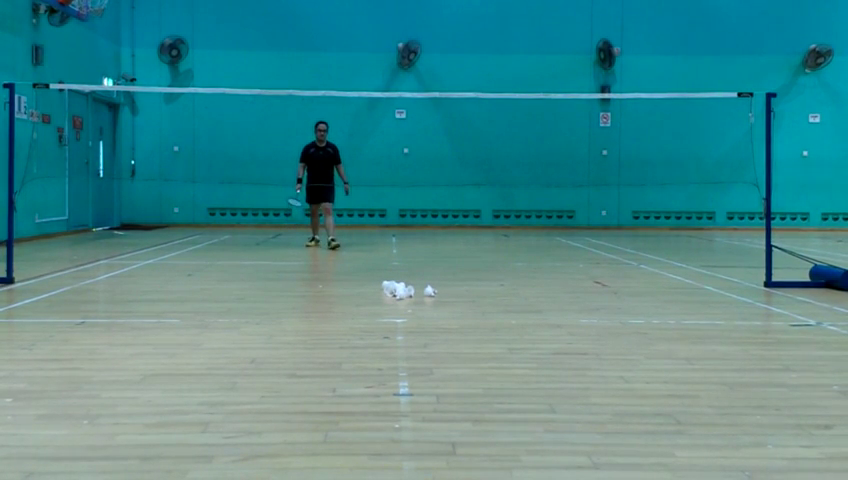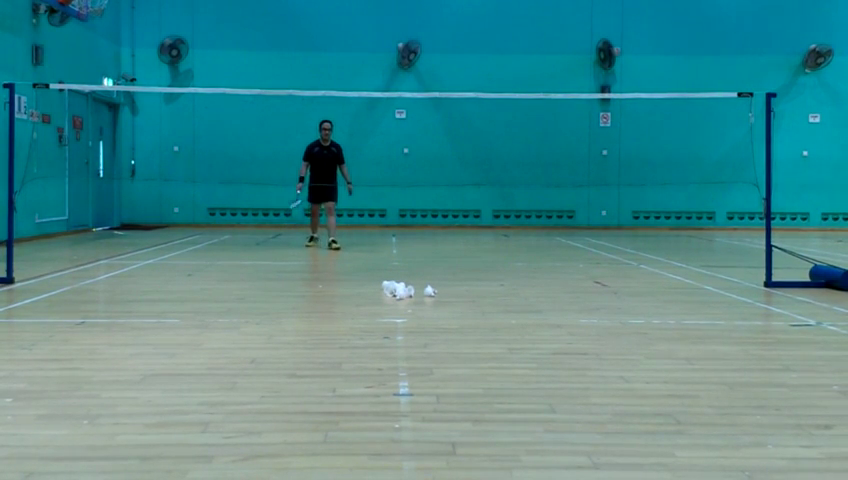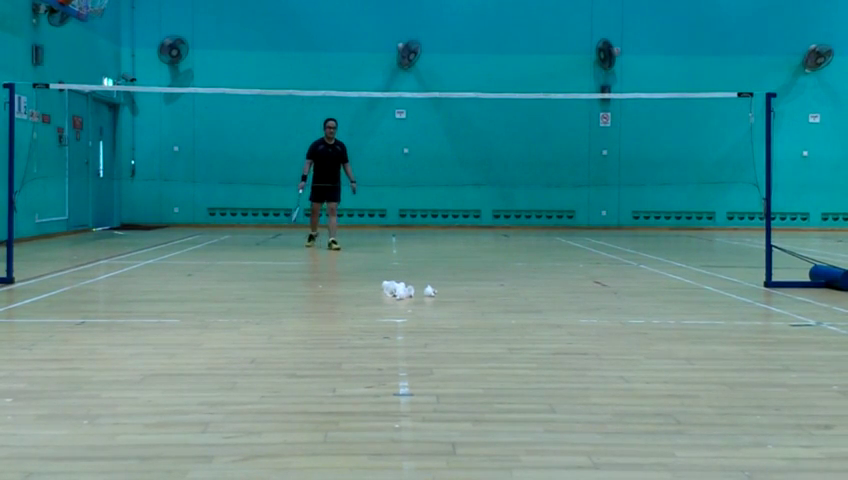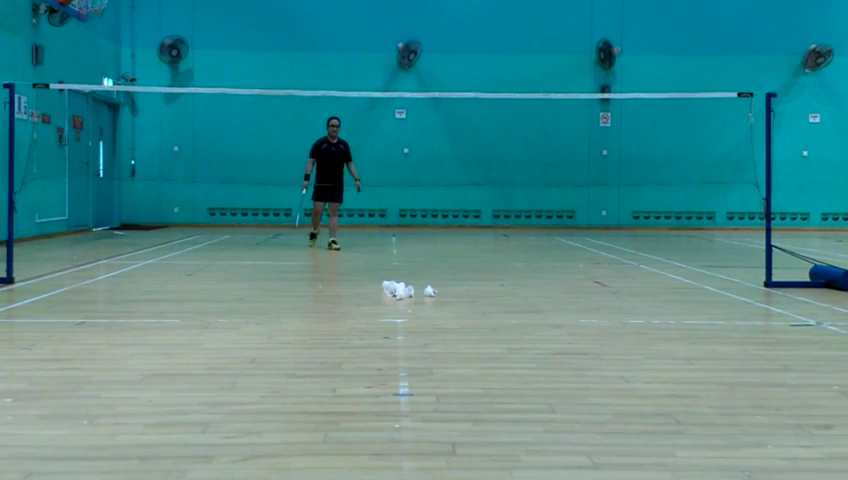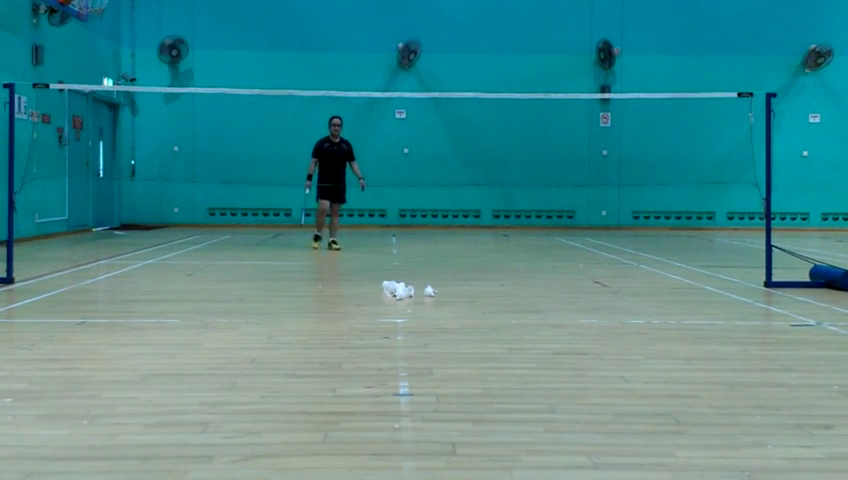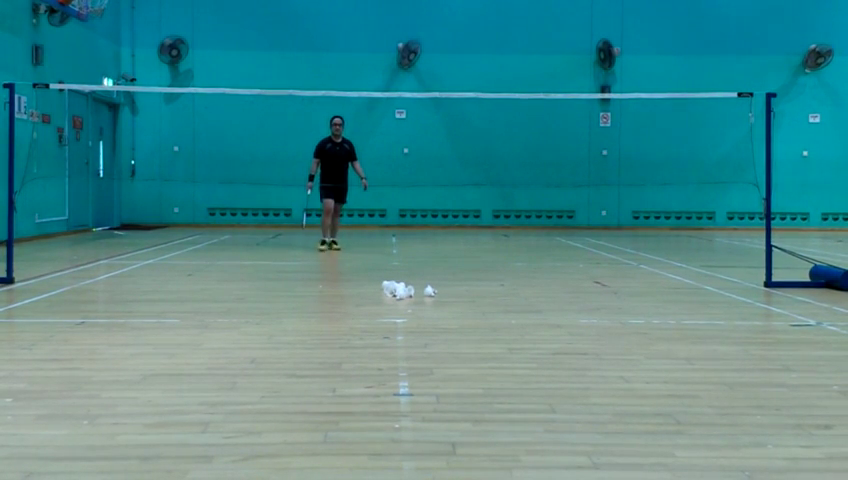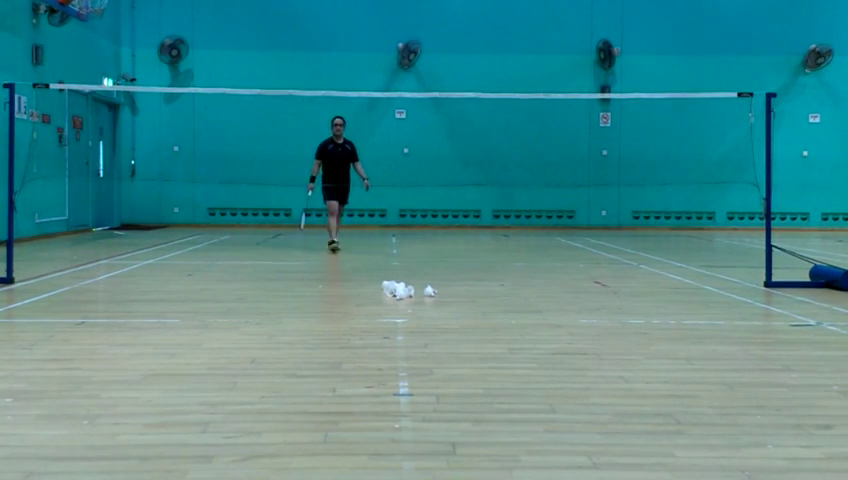
dt=0.1s
person 1, frame 1
left shoulder: (333, 148)
right shoulder: (308, 148)
left elbow: (339, 166)
right elbow: (302, 166)
left wrist: (345, 182)
right wrist: (299, 182)
left hip: (328, 186)
right hip: (312, 185)
left knee: (328, 211)
right knee: (314, 213)
left ankle: (331, 239)
right ankle: (315, 237)
person 1, frame 2
left shoulder: (337, 148)
right shoulder: (312, 147)
left elbow: (342, 166)
right elbow: (305, 164)
left wrist: (348, 182)
right wrist: (301, 180)
left hip: (331, 185)
right hip: (315, 185)
left knee: (330, 211)
right knee: (314, 212)
left ankle: (332, 240)
right ankle: (314, 236)
person 1, frame 3
left shoulder: (341, 146)
right shoulder: (316, 145)
left elbow: (346, 164)
right elbow: (308, 162)
left wrist: (352, 181)
right wrist: (303, 179)
left hip: (334, 185)
right hip: (318, 184)
left knee: (332, 212)
right knee: (315, 211)
left ankle: (332, 240)
right ankle: (313, 233)
person 1, frame 4
left shoulder: (344, 145)
right shoulder: (319, 144)
left elbow: (350, 163)
right elbow: (311, 161)
left wrist: (356, 179)
right wrist: (306, 178)
left hip: (337, 185)
right hip: (321, 184)
left knee: (334, 212)
right knee: (317, 211)
left ankle: (332, 240)
right ankle: (314, 231)
person 1, frame 5
left shoulder: (346, 144)
right shoulder: (321, 143)
left elbow: (353, 163)
right elbow: (314, 161)
left wrist: (360, 178)
right wrist: (309, 178)
left hip: (340, 185)
right hip: (324, 184)
left knee: (335, 213)
right knee: (323, 209)
left ankle: (332, 240)
right ankle: (317, 234)
person 1, frame 6
left shoulder: (348, 145)
right shoulder: (323, 144)
left elbow: (355, 163)
right elbow: (316, 162)
left wrist: (363, 177)
right wrist: (311, 179)
left hip: (341, 185)
right hip: (326, 184)
left knee: (336, 213)
right knee: (328, 210)
left ankle: (333, 240)
right ankle: (324, 239)
person 1, frame 7
left shoulder: (350, 145)
right shoulder: (324, 145)
left elbow: (356, 163)
right elbow: (317, 163)
left wrist: (365, 178)
right wrist: (312, 180)
left hip: (344, 185)
right hip: (329, 185)
left knee: (338, 214)
right knee: (333, 212)
left ankle: (332, 240)
right ankle: (334, 241)
